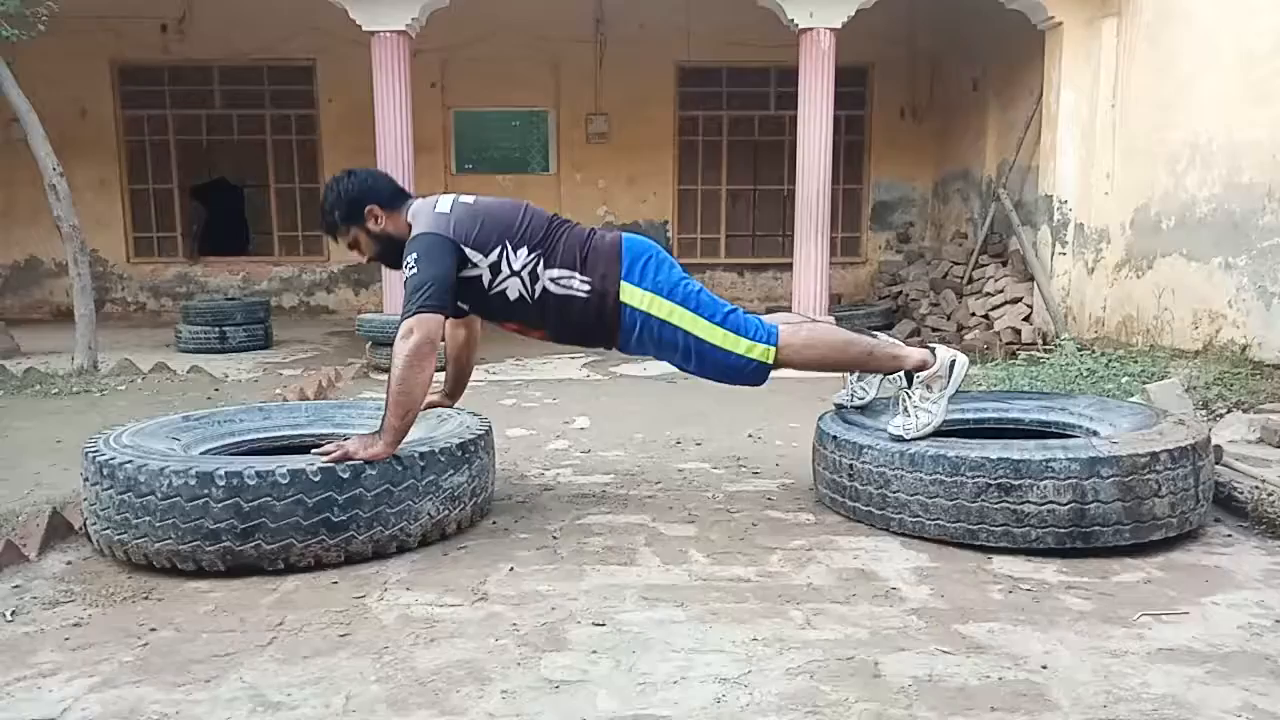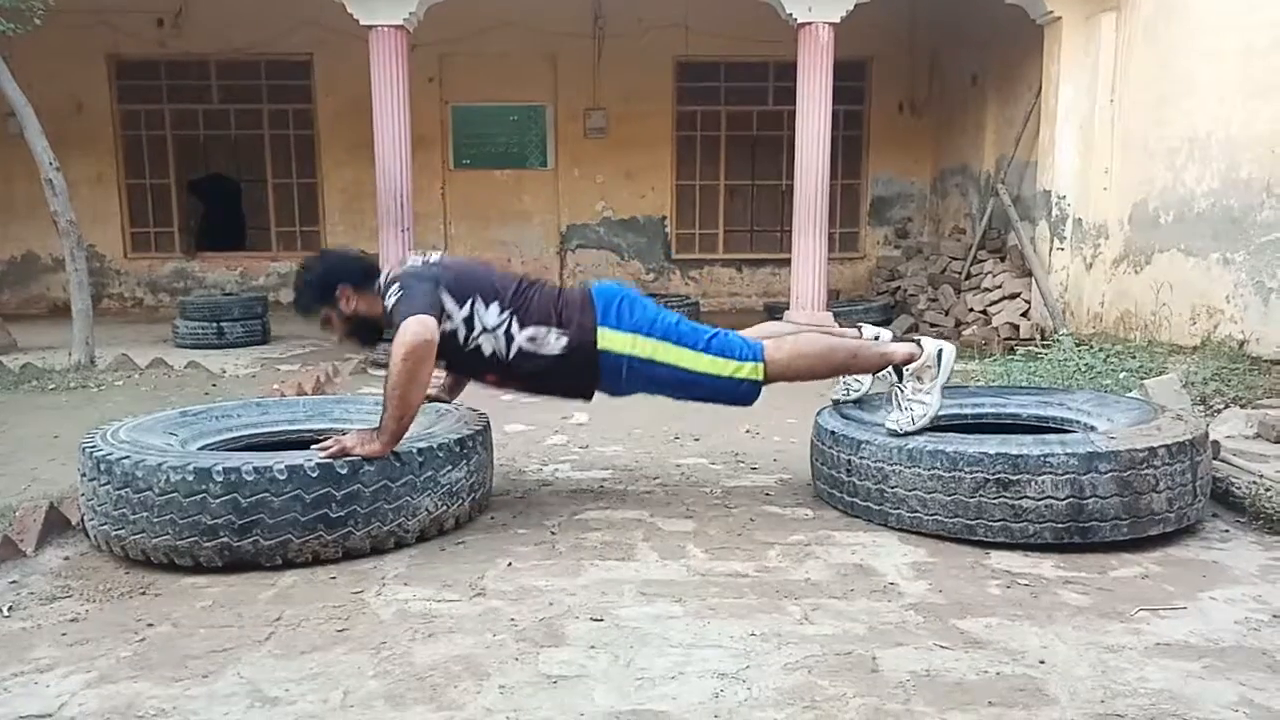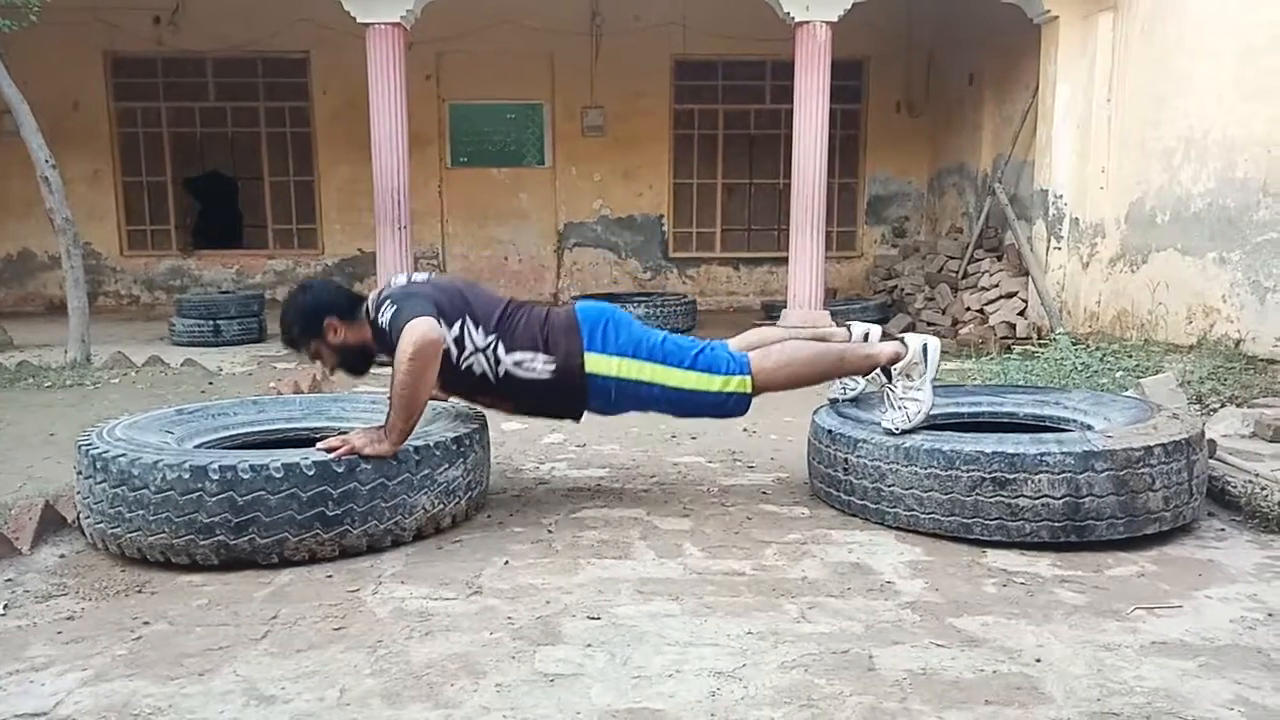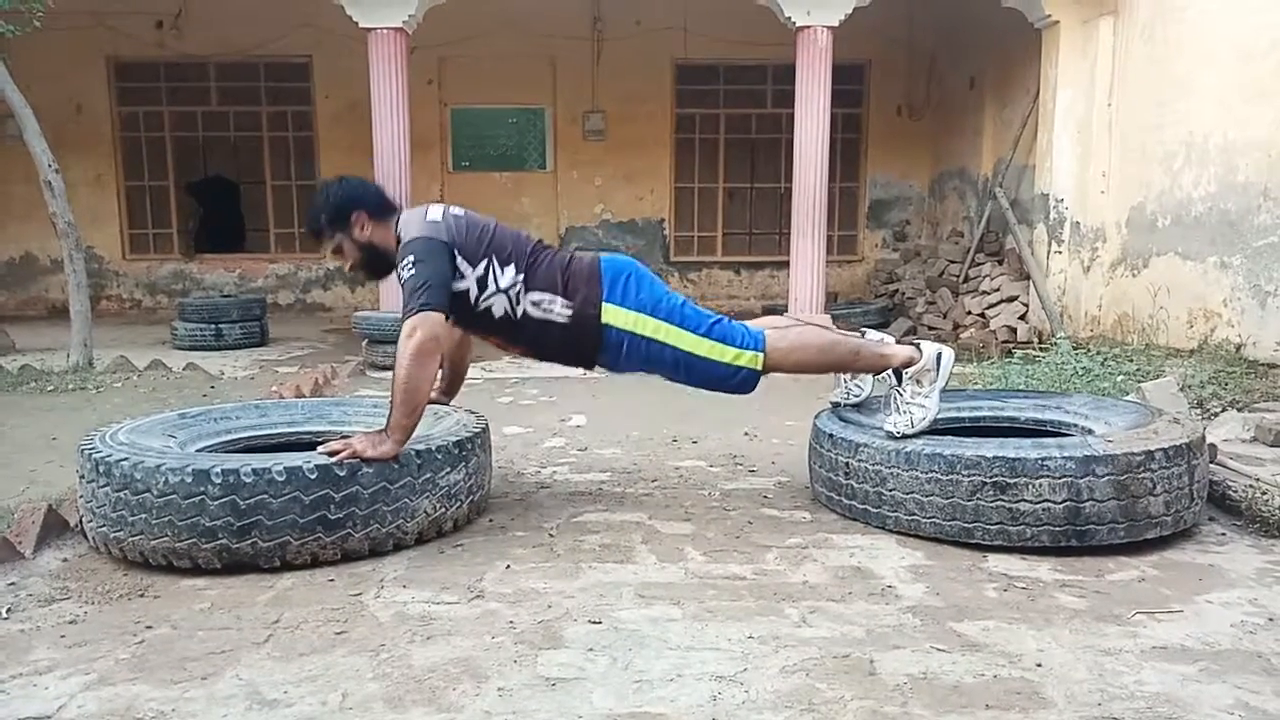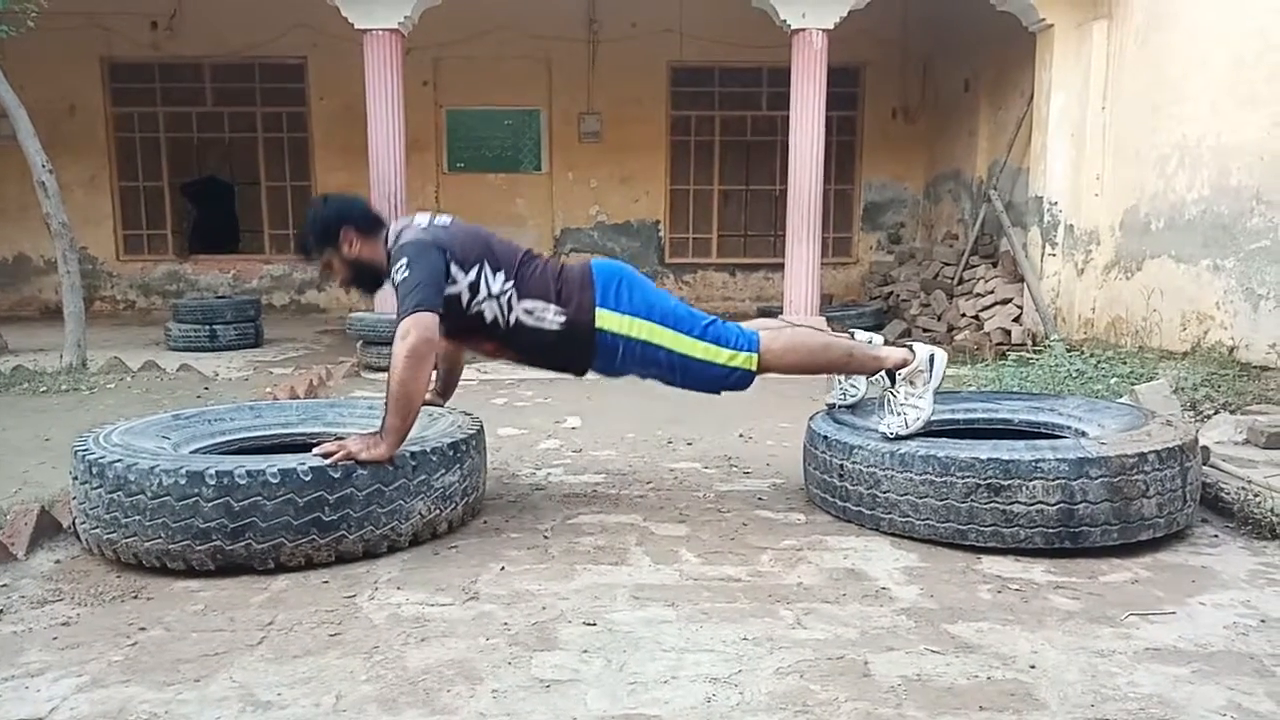
dt=0.7s
person 1, frame 1
left shoulder: (425, 238)
right shoulder: (442, 221)
left elbow: (418, 336)
right elbow: (464, 312)
left wrist: (386, 441)
right wrist: (451, 393)
left hip: (624, 288)
right hip: (616, 280)
left knee: (767, 347)
right knee: (750, 332)
left ankle: (924, 362)
right ankle: (880, 350)
person 1, frame 2
left shoulder: (402, 288)
right shoulder: (425, 283)
left elbow: (418, 340)
left wrist: (384, 437)
right wrist: (447, 388)
left hip: (602, 336)
right hip: (596, 324)
left knee: (756, 363)
right knee: (741, 349)
left ankle: (911, 354)
right ankle: (863, 337)
person 1, frame 3
left shoulder: (390, 309)
right shoulder: (408, 298)
left elbow: (424, 342)
left wrist: (390, 437)
right wrist: (430, 392)
left hip: (589, 356)
right hip: (582, 340)
left knee: (745, 375)
right knee: (728, 356)
left ankle: (899, 354)
right ankle: (851, 336)
person 1, frame 4
left shoulder: (418, 242)
right shoulder: (430, 233)
left elbow: (423, 337)
right elbow: (458, 322)
left wrist: (391, 438)
right wrist: (444, 392)
left hip: (606, 308)
right hip: (601, 298)
left knee: (752, 354)
right knee: (743, 337)
left ankle: (909, 358)
right ankle: (863, 342)
person 1, frame 5
left shoulder: (410, 249)
right shoulder: (422, 240)
left elbow: (418, 340)
right elbow: (451, 328)
left wrist: (387, 440)
right wrist: (440, 397)
left hip: (600, 313)
right hip: (592, 307)
left knee: (746, 354)
right knee: (732, 337)
left ankle: (903, 362)
right ankle: (858, 342)
